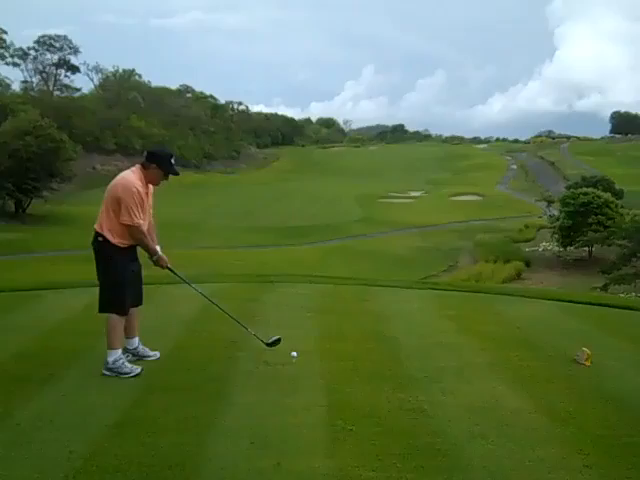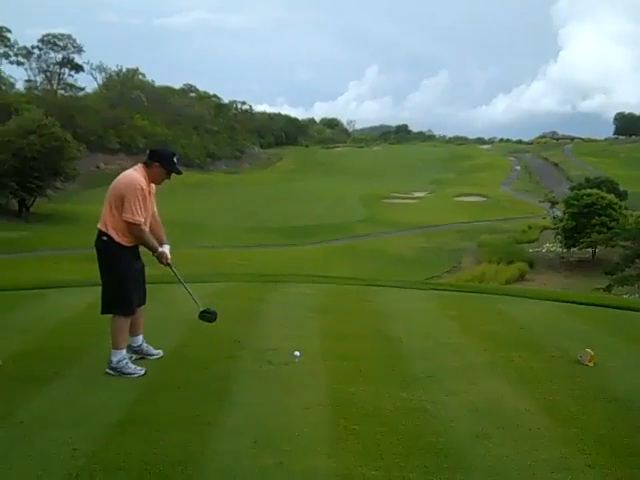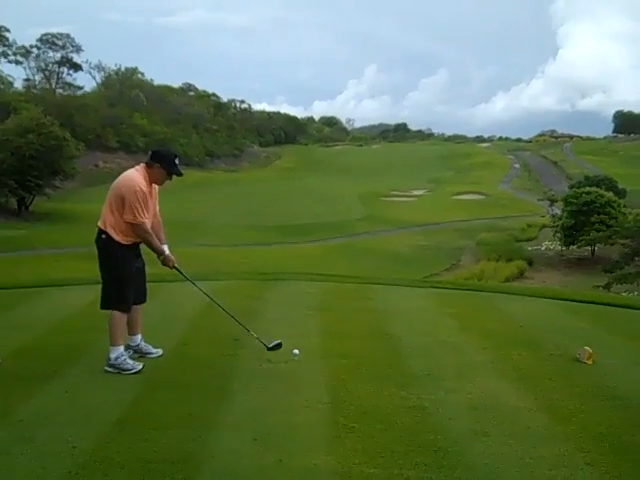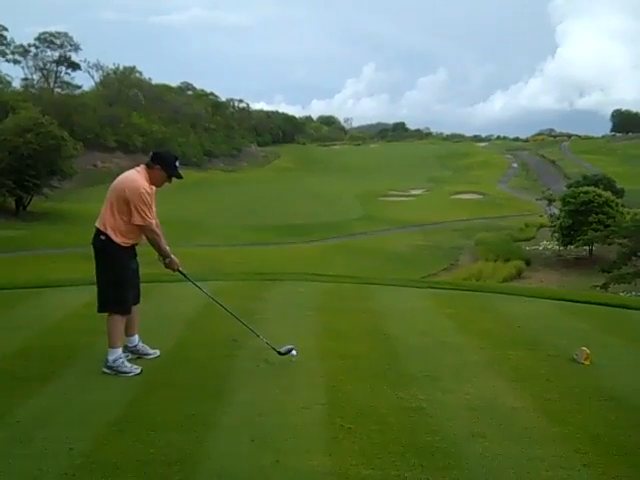
dt=0.4s
person 1, frame 1
left shoulder: (145, 183)
right shoulder: (131, 186)
left elbow: (147, 219)
right elbow: (136, 229)
left wrist: (156, 248)
right wrist: (155, 254)
left hip: (126, 246)
right hip: (112, 247)
left knee: (132, 299)
right knee: (118, 304)
left ankle: (133, 346)
right ankle: (113, 361)
person 1, frame 2
left shoulder: (146, 182)
right shoulder: (135, 183)
left elbow: (152, 217)
right elbow: (136, 227)
left wrist: (164, 245)
right wrist: (156, 251)
left hip: (127, 245)
right hip: (115, 246)
left knee: (136, 298)
right knee: (123, 303)
left ankle: (137, 344)
right ankle: (117, 360)
person 1, frame 3
left shoulder: (149, 182)
right shoulder: (135, 185)
left elbow: (155, 217)
right elbow: (140, 228)
left wrist: (164, 246)
right wrist: (161, 253)
left hip: (128, 243)
right hip: (114, 244)
left knee: (136, 297)
right knee: (120, 301)
left ankle: (135, 343)
right ankle: (115, 357)
person 1, frame 4
left shoulder: (144, 180)
right shoulder: (138, 187)
left elbow: (153, 221)
right elbow: (149, 230)
left wrist: (166, 250)
right wrist: (167, 256)
left hip: (123, 244)
right hip: (111, 245)
left knee: (130, 298)
right knee: (118, 303)
left ankle: (132, 344)
right ankle: (113, 359)
